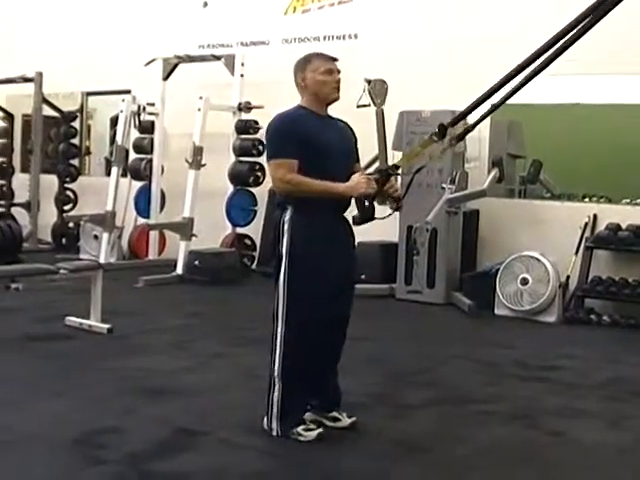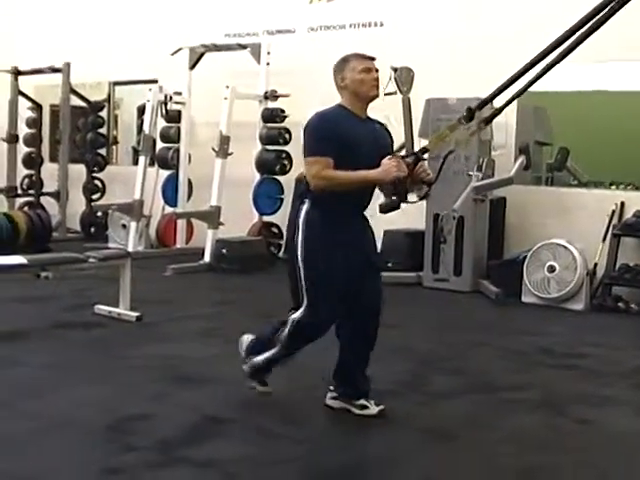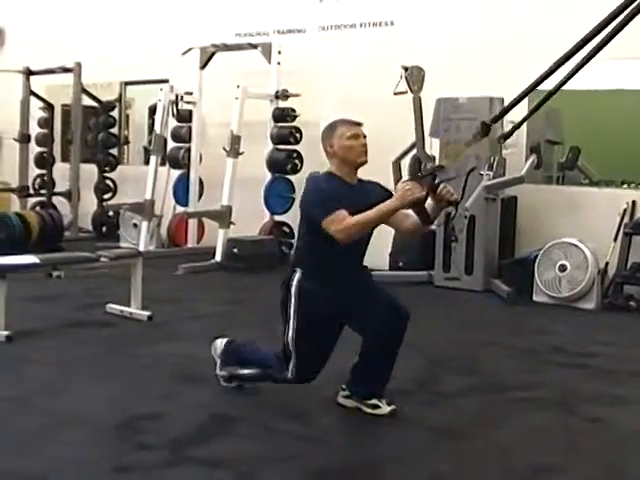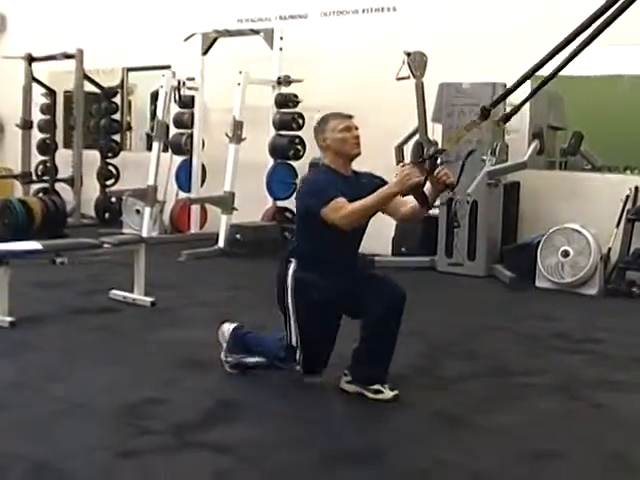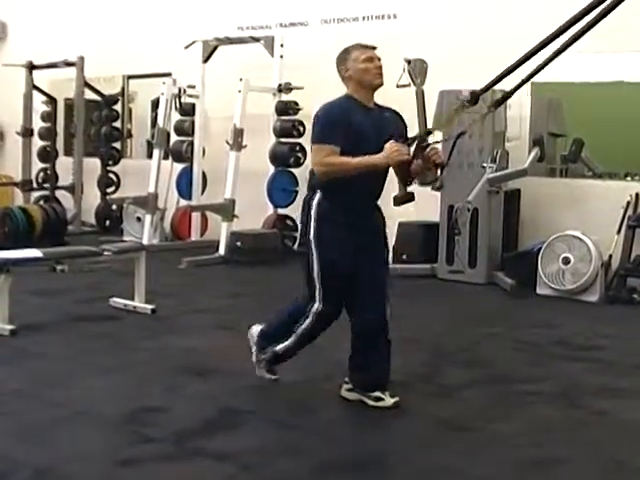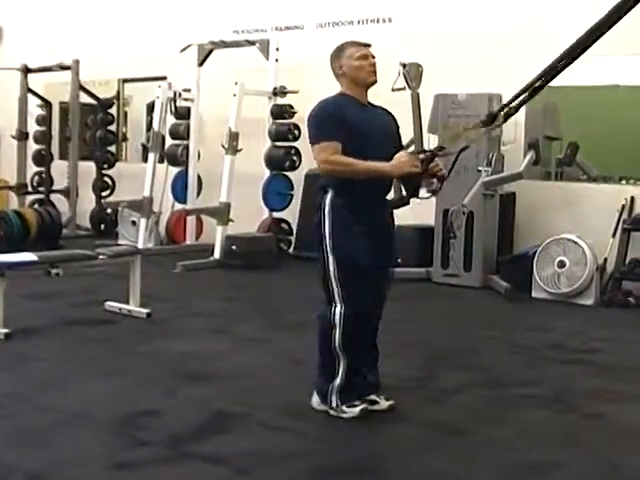
dt=0.5s
person 1, frame 1
left shoulder: (343, 130)
right shoulder: (287, 124)
left elbow: (354, 178)
right elbow: (282, 180)
left wrist: (378, 187)
right wrist: (344, 188)
left hip: (338, 230)
right hip: (303, 230)
left knee: (333, 322)
right knee: (297, 325)
left ankle: (323, 403)
right ankle: (284, 415)
person 1, frame 2
left shoulder: (380, 132)
right shoulder: (325, 123)
left elbow: (386, 179)
right elbow: (317, 178)
left wrist: (411, 177)
right wrist: (376, 174)
left hip: (356, 225)
right hip: (319, 225)
left knee: (365, 311)
right knee: (317, 312)
left ankle: (348, 390)
right ankle: (256, 353)
person 1, frame 3
left shoulder: (372, 192)
right shoulder: (319, 189)
left elbow: (409, 225)
right elbow: (344, 231)
left wrist: (435, 205)
right wrist: (396, 202)
left hip: (350, 280)
right hip: (310, 286)
left knee: (392, 318)
right knee: (300, 368)
left ankle: (361, 391)
right ankle: (230, 353)
person 1, frame 4
left shoulder: (367, 183)
right shoulder: (315, 184)
left elbow: (406, 212)
right elbow: (345, 218)
left wrist: (433, 191)
right wrist: (395, 187)
left hip: (346, 273)
right hip: (306, 278)
left knee: (390, 299)
right knee: (306, 362)
left ankle: (364, 376)
right ankle: (237, 339)
person 1, frame 5
left shoulder: (392, 119)
right shoulder: (334, 113)
left elbow: (405, 170)
right elbow: (322, 166)
left wrist: (426, 162)
right wrist: (378, 159)
left hip: (368, 216)
right hip: (329, 215)
left knee: (372, 303)
right knee: (325, 303)
left ankle: (365, 383)
right ankle: (268, 342)
person 1, frame 6
left shoulder: (384, 117)
right shoulder: (329, 111)
left elbow: (398, 166)
right elbow: (327, 162)
left wrist: (422, 170)
right wrist: (388, 167)
left hip: (378, 215)
right hip: (343, 215)
left knee: (370, 307)
right knee: (345, 306)
left ankle: (362, 386)
right ankle: (331, 392)
